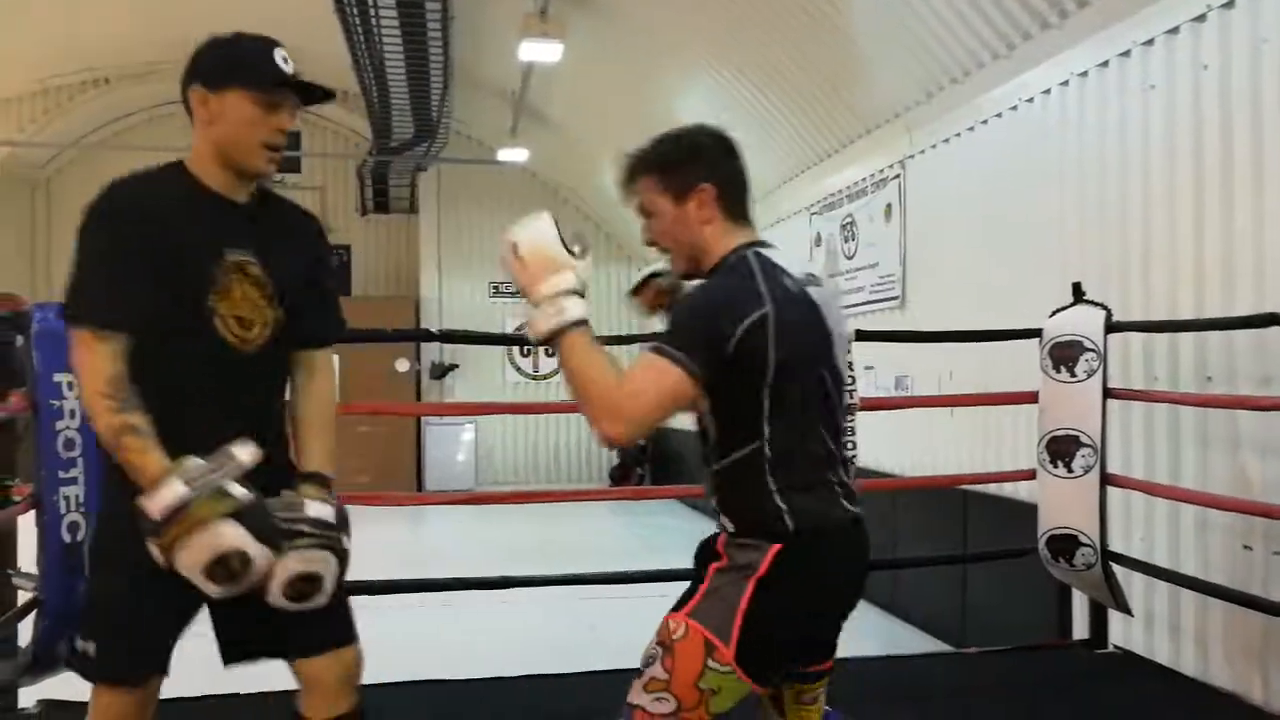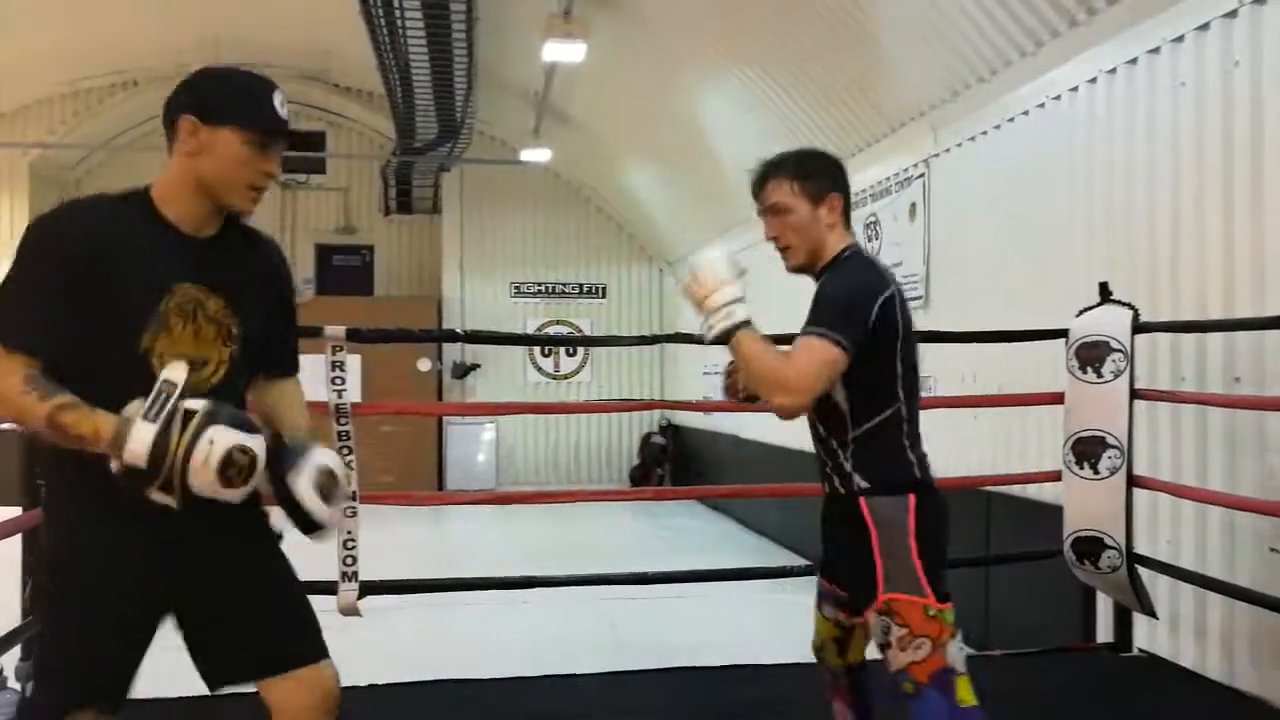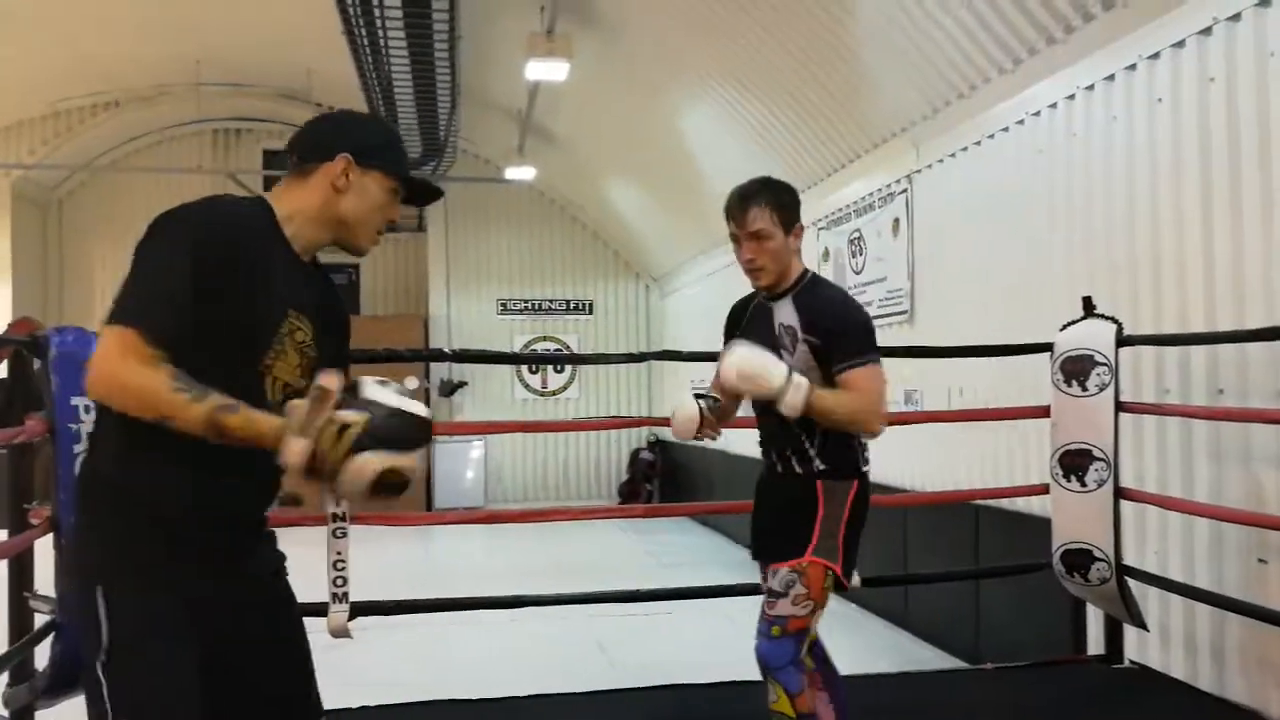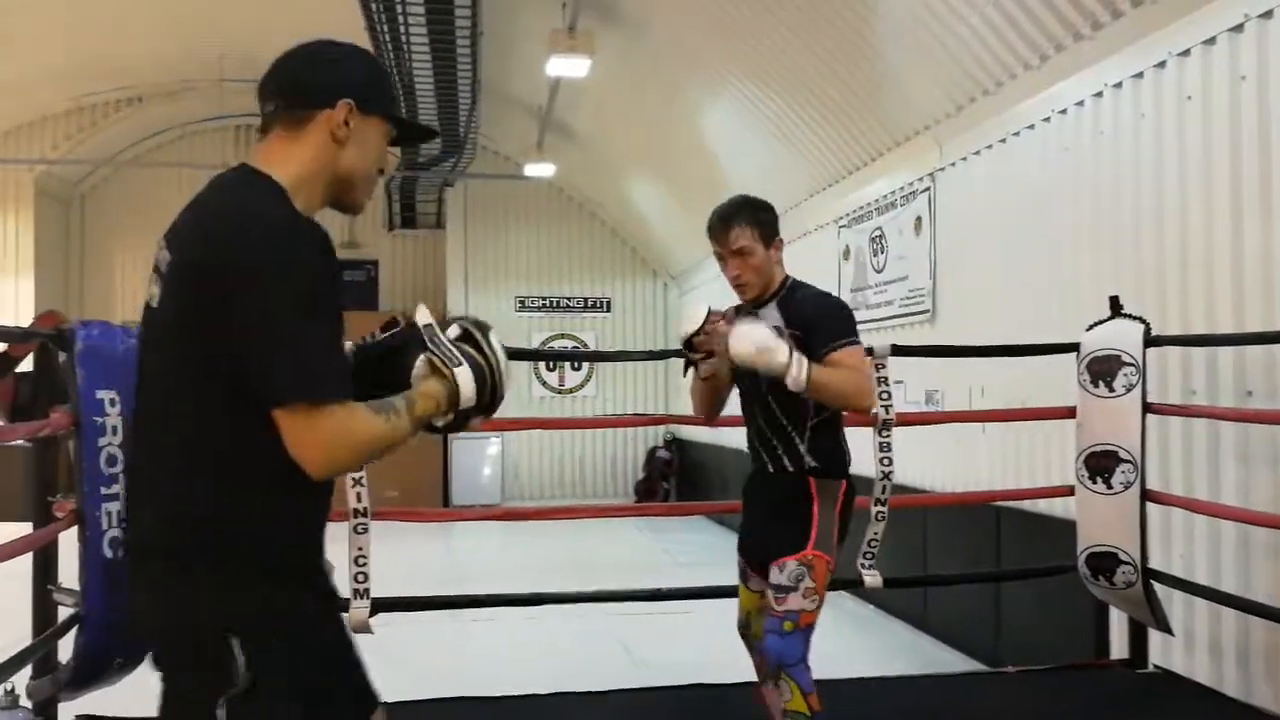
dt=0.5s
person 1, frame 1
left shoulder: (298, 231)
right shoulder: (132, 210)
left elbow: (313, 363)
right elbow: (99, 368)
left wrist: (315, 488)
right wrist: (169, 488)
left hip: (254, 493)
right hip: (153, 495)
person 1, frame 2
left shoulder: (261, 263)
right shoulder: (81, 235)
left wrist: (296, 450)
right wrist: (124, 435)
left hip: (219, 515)
right hip: (104, 521)
person 1, frame 3
left shoulder: (321, 301)
right shoulder: (211, 234)
right elbow: (116, 373)
left wrist: (358, 444)
right wrist: (278, 432)
left hip: (242, 552)
right hip: (139, 551)
person 1, frame 4
left shoulder: (233, 216)
right shoulder: (275, 237)
right elbow: (323, 444)
left wrist: (371, 372)
right wrist: (437, 393)
left hip: (264, 569)
right hip: (220, 582)
person 2, frame 1
left shoulder: (725, 299)
right shoulder: (801, 287)
left elbow: (618, 420)
left wrist: (557, 300)
left hip: (772, 560)
right hip: (832, 544)
person 2, frame 2
left shoulder: (853, 284)
right shoulder: (845, 287)
left elbow: (788, 393)
left wrist: (725, 310)
right wrist: (753, 387)
left hip: (892, 511)
right hip: (857, 508)
right knee: (834, 652)
person 2, frame 3
left shoulder: (834, 309)
right shoulder: (744, 313)
left elbow: (870, 417)
right elbow: (729, 399)
left wrist: (785, 387)
right wrist: (704, 412)
left hip: (828, 492)
right hip: (779, 487)
left knee: (776, 650)
right knee: (794, 639)
person 2, frame 4
left shoulder: (819, 309)
right shoulder: (739, 317)
left elbow: (862, 394)
right elbow: (707, 409)
left wrist: (785, 362)
right wrist: (706, 355)
left hip: (815, 489)
right hip: (765, 489)
left knee: (787, 643)
right knee: (756, 630)
